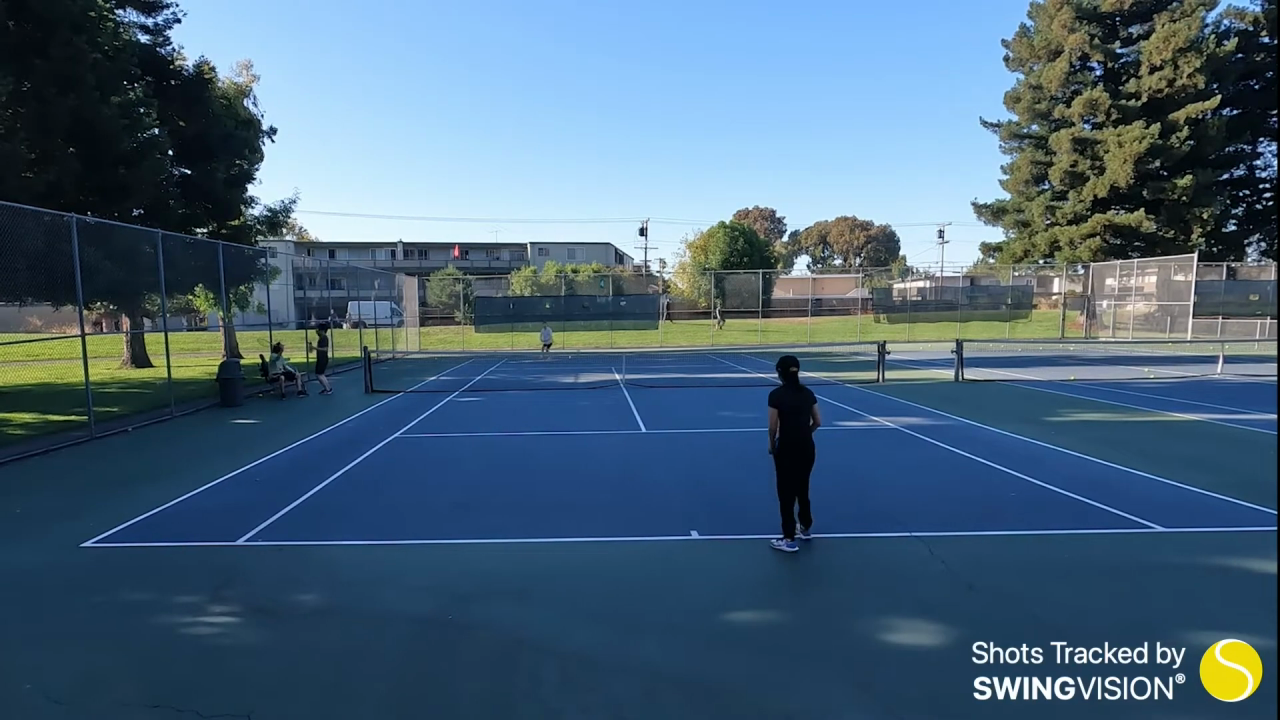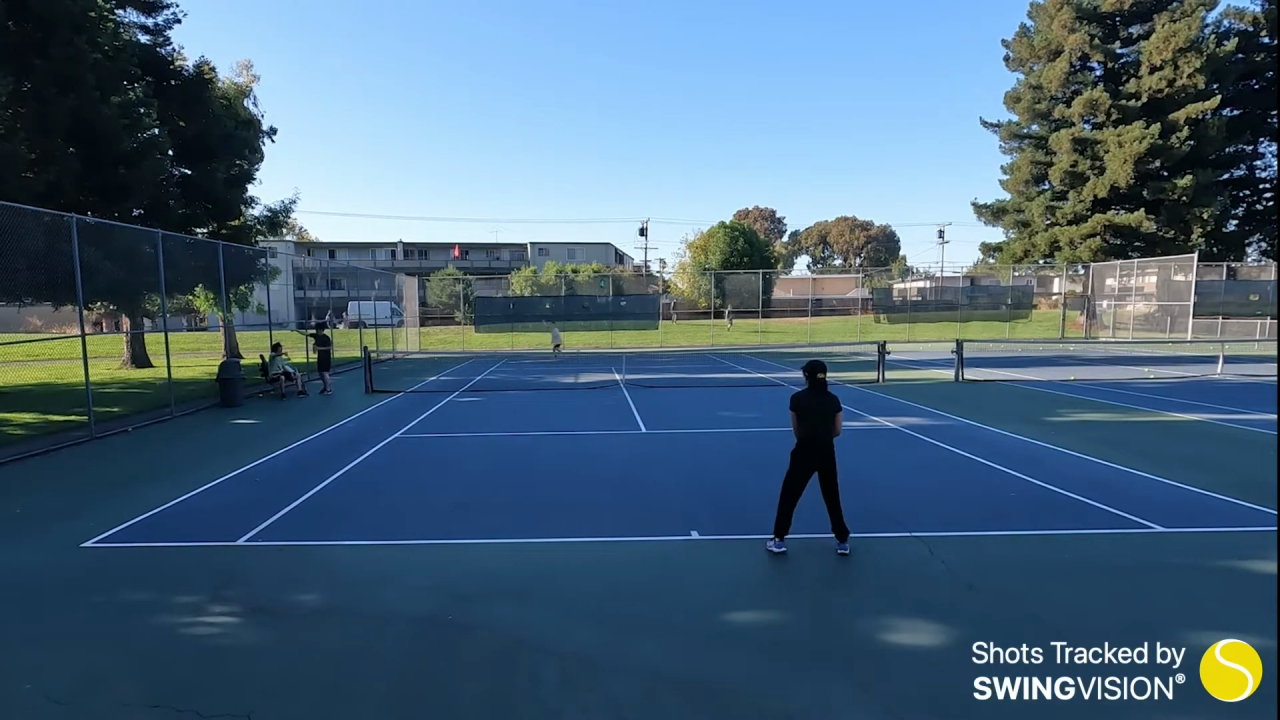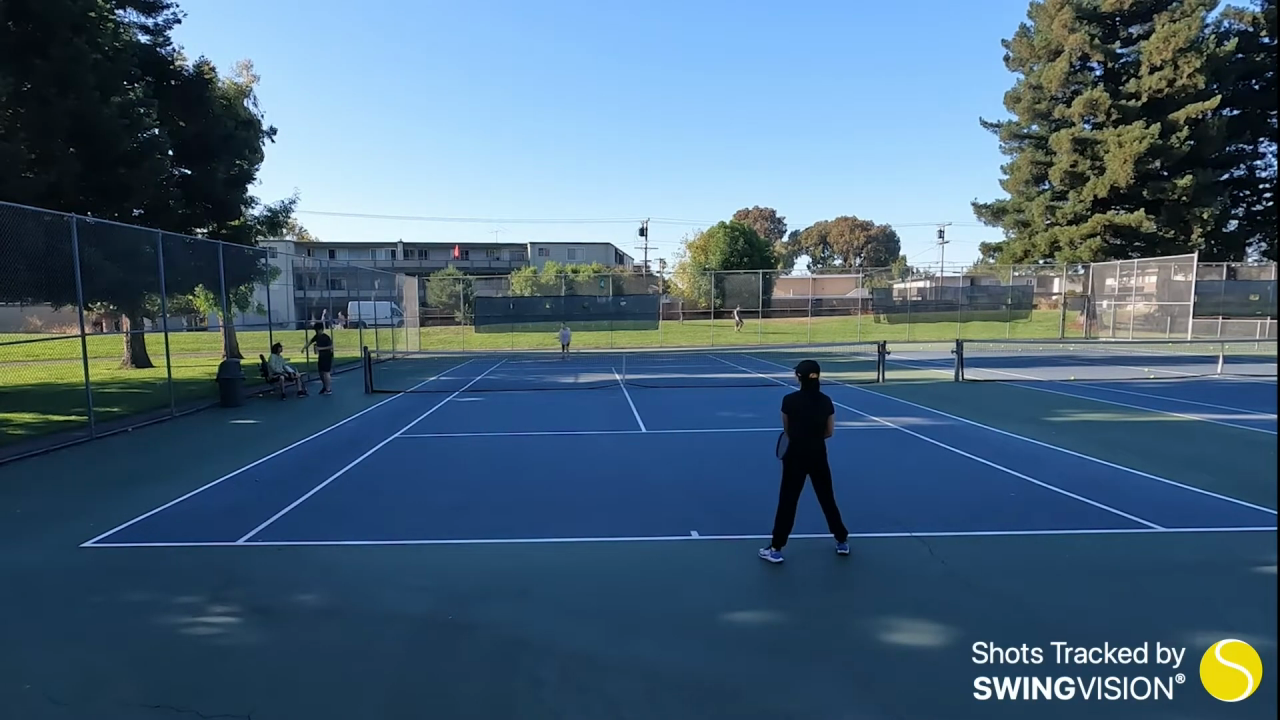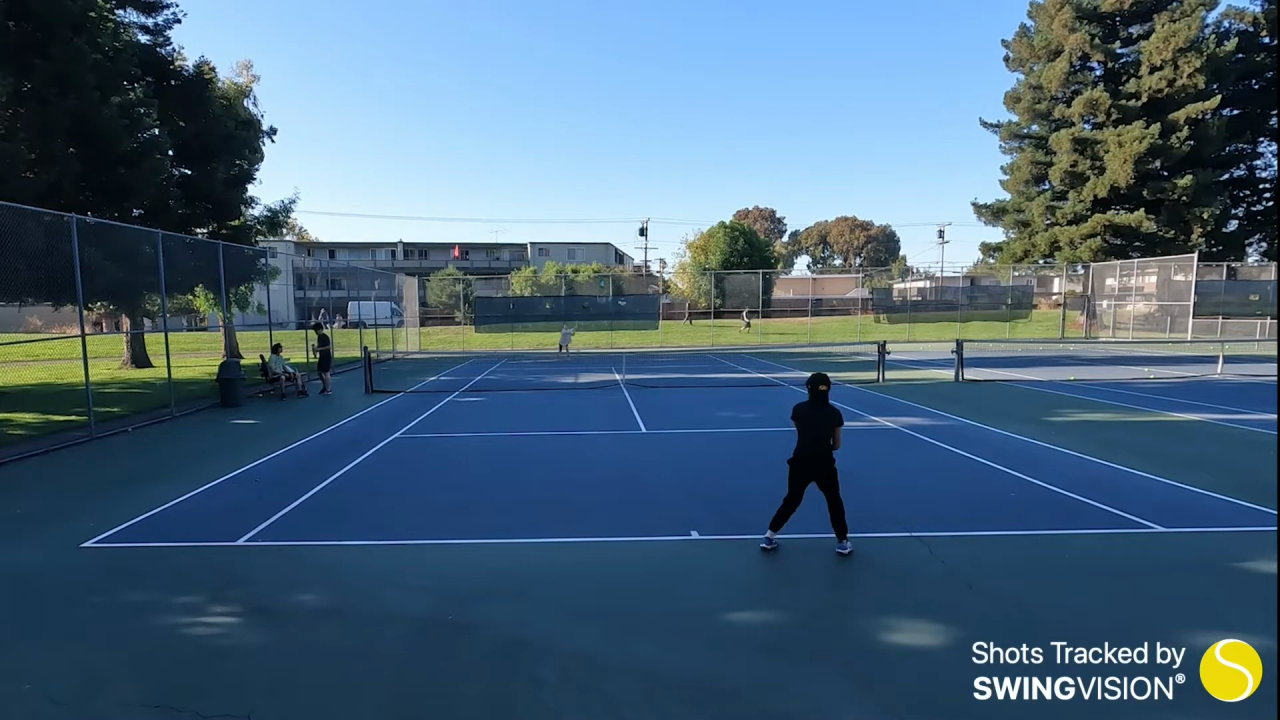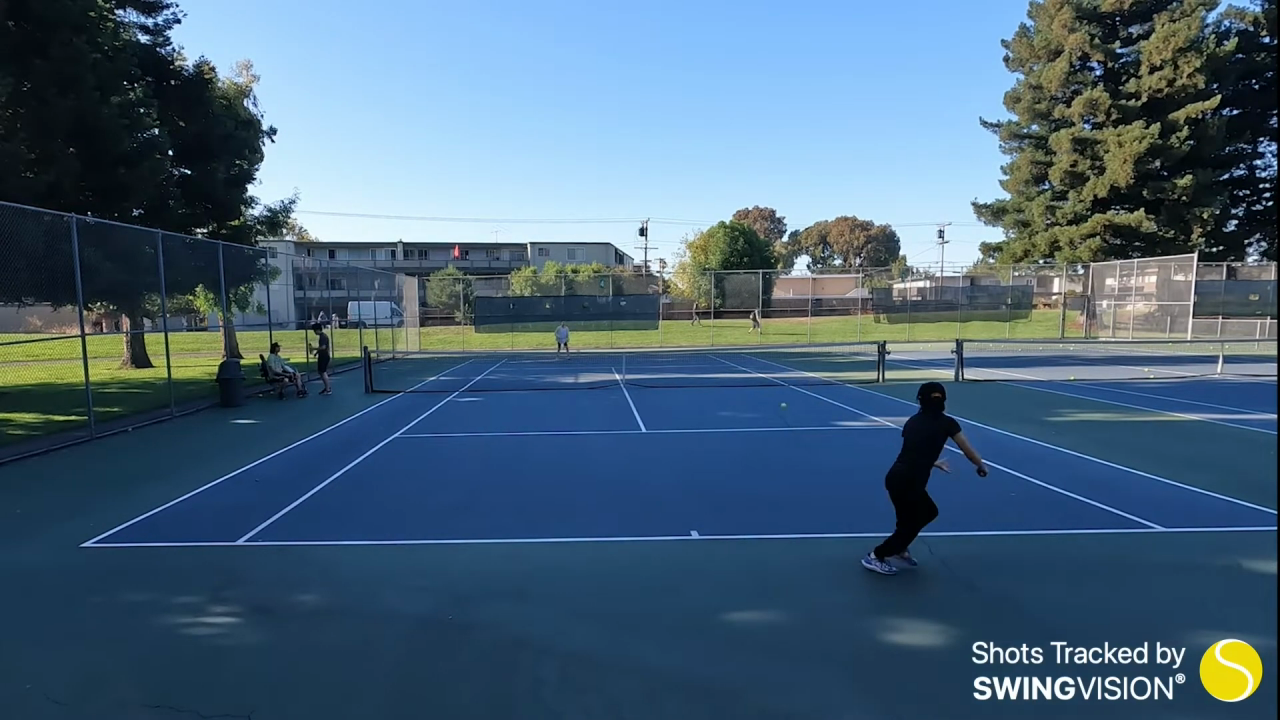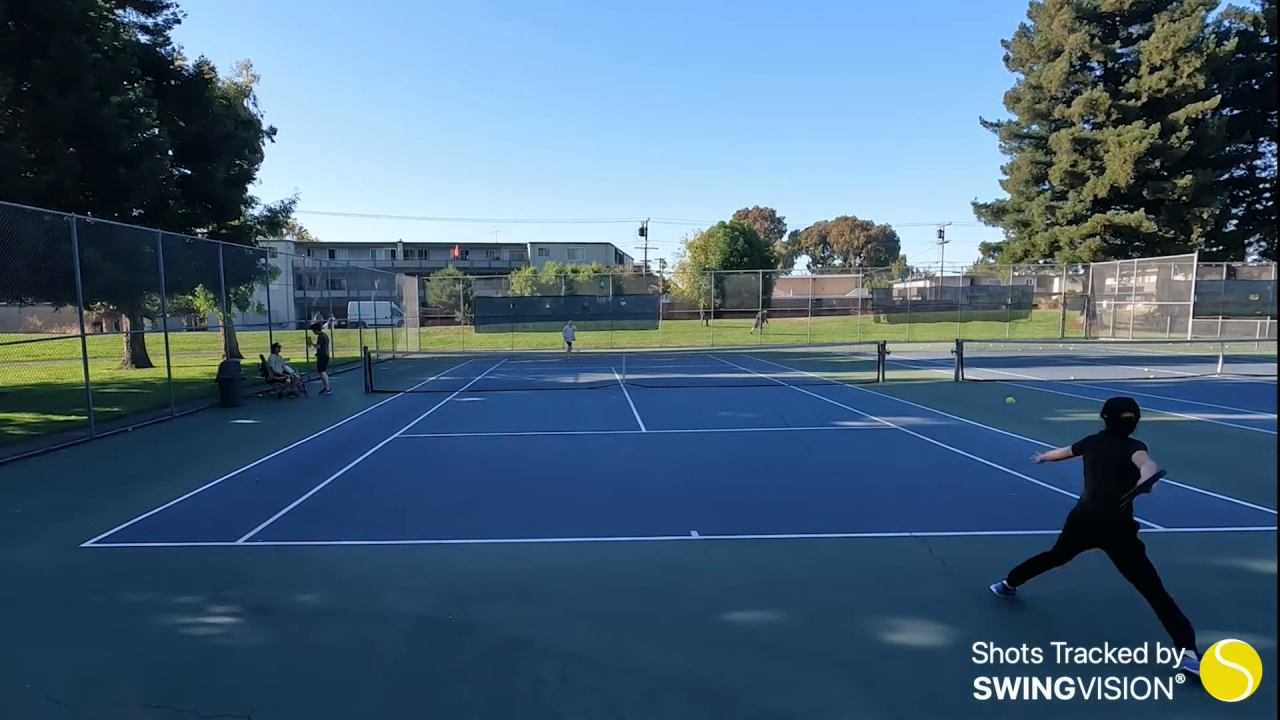
dt=0.5s
person 1, frame 1
left shoulder: (776, 395)
right shoulder: (808, 393)
left elbow: (773, 426)
right elbow: (817, 422)
left wrist: (772, 443)
left hip: (787, 448)
right hip: (807, 447)
left knee: (786, 492)
right knee: (802, 489)
left ankle: (789, 539)
right ankle: (806, 528)
person 1, frame 2
left shoulder: (797, 398)
right shoulder: (833, 400)
left elbow: (796, 430)
right elbow: (837, 431)
left hip: (804, 452)
right hip: (827, 453)
left knee: (789, 494)
right knee: (832, 497)
left ankle: (779, 540)
right ankle: (842, 541)
person 1, frame 3
left shoulder: (789, 400)
right shoulder: (826, 401)
left elbow: (787, 431)
right elbow: (829, 432)
left hip: (796, 455)
right hip: (818, 455)
left knee: (787, 501)
right knee: (827, 499)
left ankle: (776, 549)
right ankle: (842, 541)
person 1, frame 4
left shoulder: (798, 409)
right shoulder: (835, 413)
right elbow: (836, 445)
left hip: (800, 462)
right hip: (824, 464)
left knee: (792, 500)
right knee: (834, 501)
left ankle: (770, 536)
right ankle: (842, 542)
person 1, frame 5
left shoulder: (912, 422)
right shoulder: (947, 423)
right elbow: (967, 451)
right wrist: (980, 466)
left hip: (897, 477)
right hip: (907, 482)
left knee: (928, 512)
right knee: (909, 526)
left ankle: (898, 550)
right ankle: (875, 558)
person 1, frame 6
left shoulder: (1091, 442)
right shoulder: (1133, 447)
left elbow: (1058, 453)
right elbow: (1146, 463)
left wrist: (1041, 457)
right wrist: (1147, 474)
left hip: (1081, 519)
right hip: (1116, 526)
left knee: (1057, 556)
right knee: (1152, 588)
left ankle: (1007, 584)
